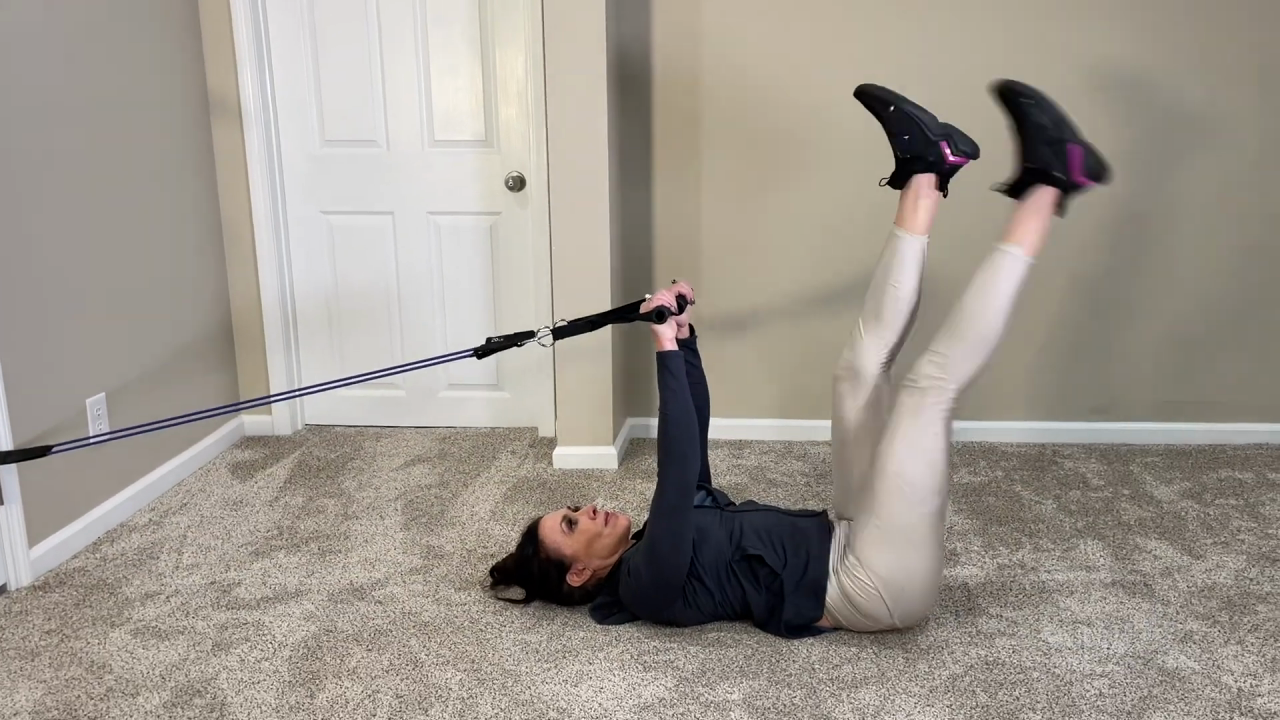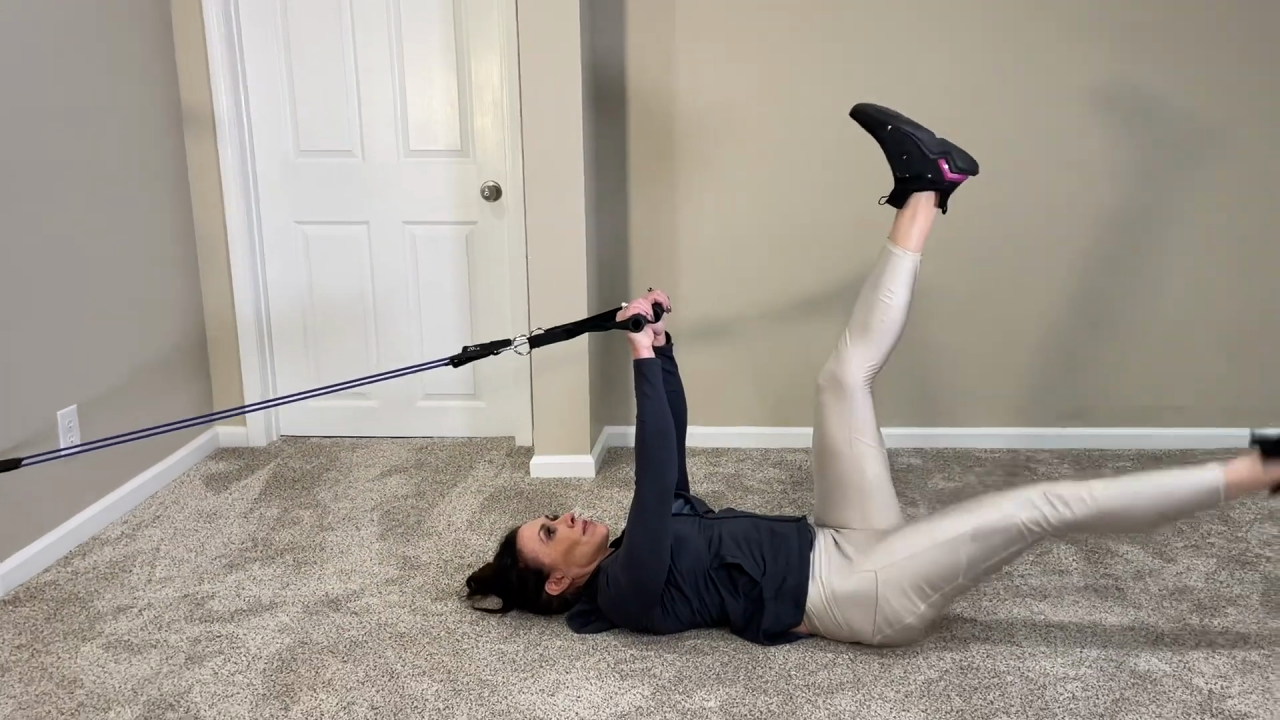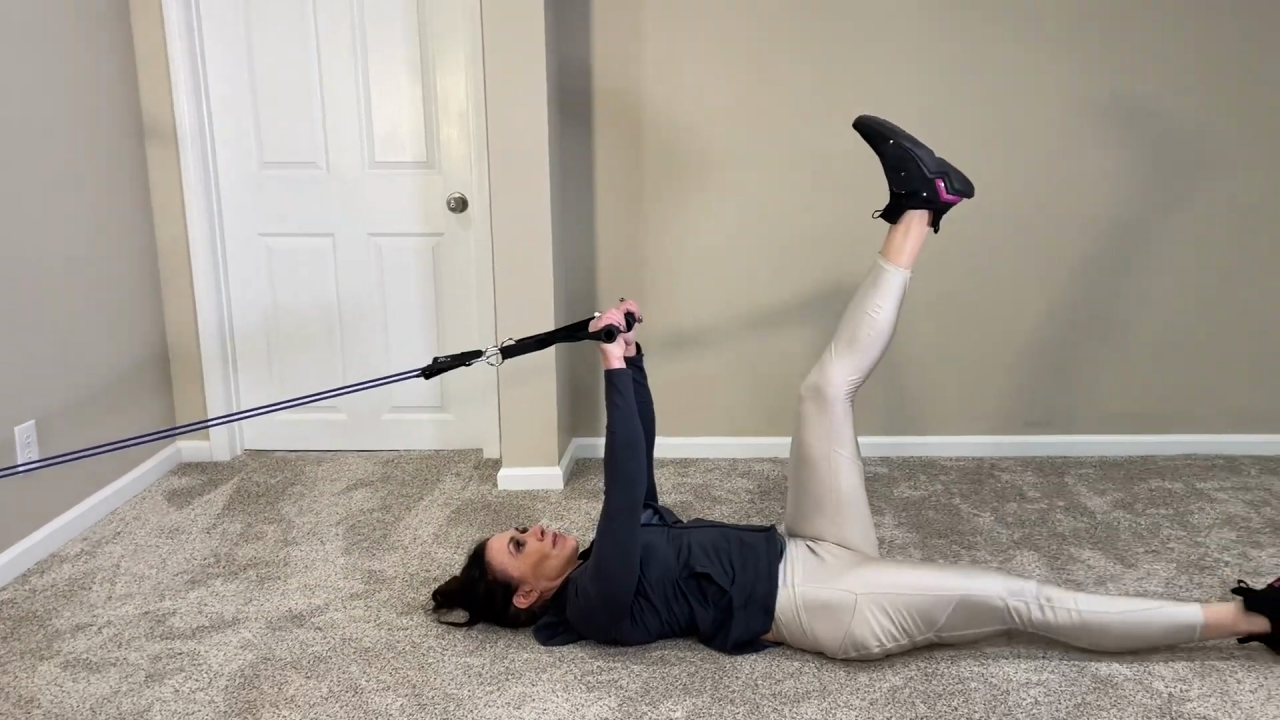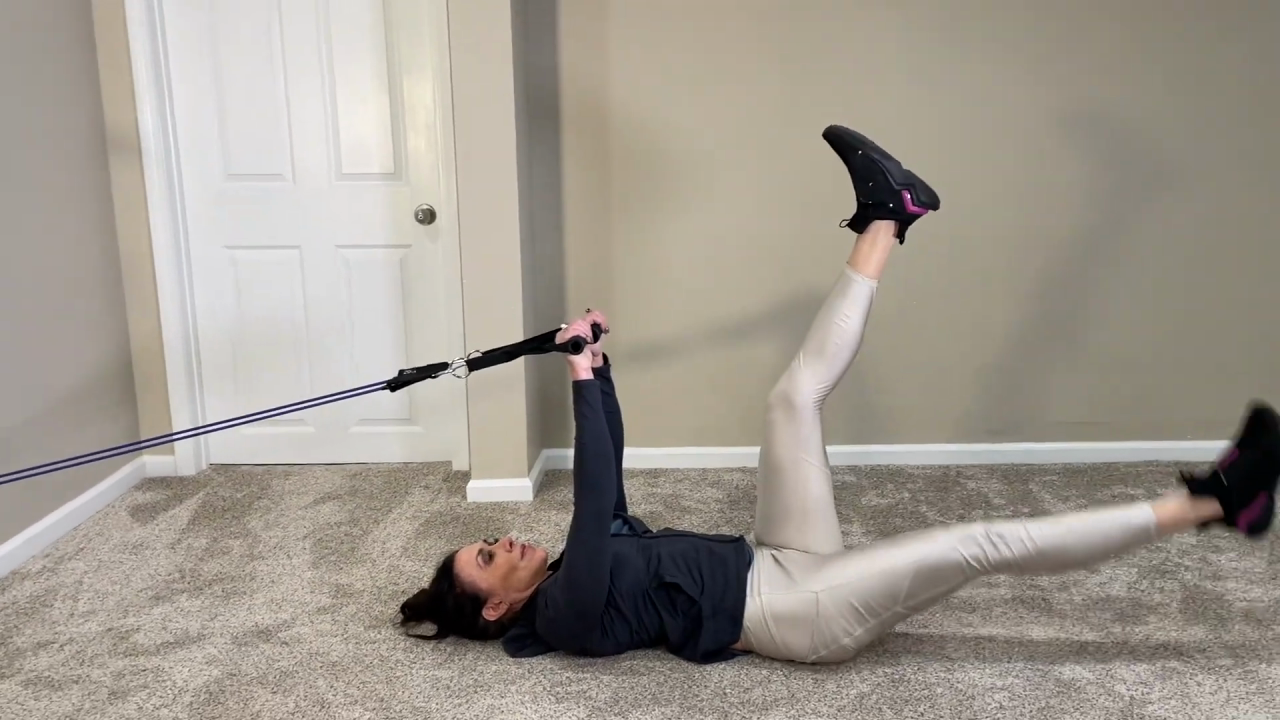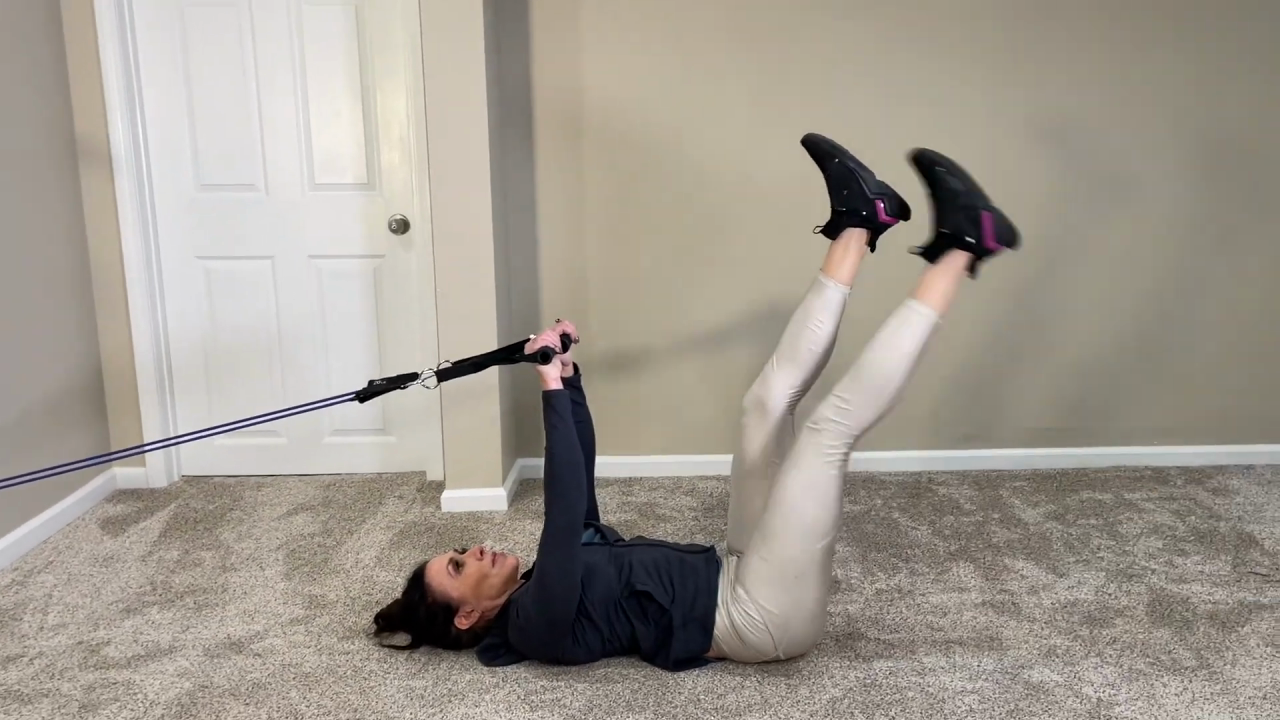
dt=0.5s
person 1, frame 1
left shoulder: (666, 547)
right shoulder: (653, 583)
left elbow: (687, 456)
right elbow: (677, 472)
left wrist: (679, 337)
right wrist: (668, 355)
left hip: (847, 543)
right hip: (876, 589)
left knee: (860, 364)
right knee: (930, 381)
left ankle: (922, 179)
right ankle: (1044, 189)
person 1, frame 2
left shoulder: (634, 555)
right shoulder: (626, 592)
left elbow: (667, 463)
right elbow: (654, 477)
left wrist: (659, 346)
right wrist: (642, 363)
left hip: (840, 548)
right hip: (860, 594)
left knee: (845, 372)
right knee: (1042, 507)
left ankle: (922, 192)
person 1, frame 3
left shoulder: (603, 565)
right shoulder: (597, 603)
left elbow: (636, 476)
right elbow: (623, 489)
left wrist: (629, 358)
right wrist: (613, 373)
left hip: (808, 554)
right hip: (830, 607)
left knee: (828, 384)
right knee: (1023, 598)
left ankle: (917, 211)
person 1, frame 4
left shoulder: (579, 577)
right shoulder: (567, 615)
left elbow: (605, 496)
right elbow: (592, 504)
left wrist: (595, 369)
right wrist: (581, 386)
left hip: (777, 567)
right hip: (792, 612)
left knee: (795, 393)
right knee: (979, 542)
left ankle: (883, 221)
right ankle: (1202, 503)
person 1, frame 5
left shoulder: (536, 589)
right shoulder: (540, 622)
left elbow: (577, 495)
right elbow: (564, 515)
left wrist: (565, 378)
right wrist: (553, 394)
left hip: (732, 573)
right hip: (764, 614)
left knee: (769, 400)
right knee: (828, 428)
left ankle: (856, 229)
right ankle: (956, 251)
